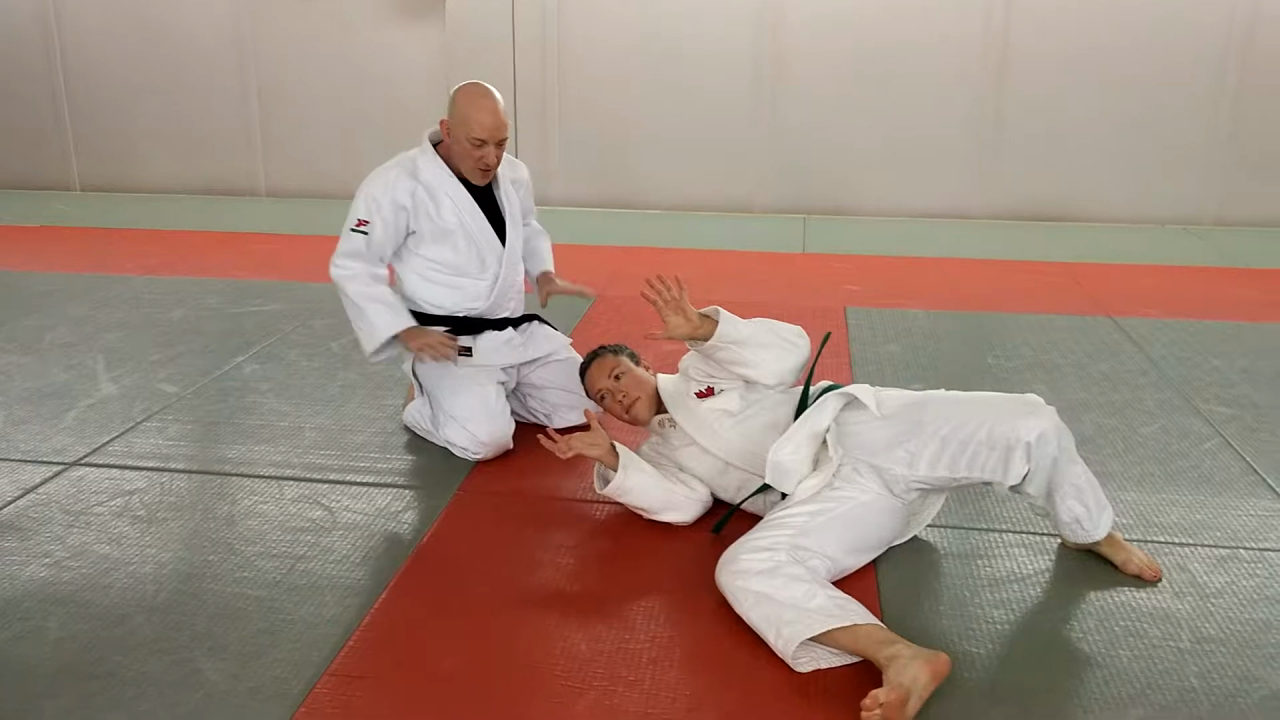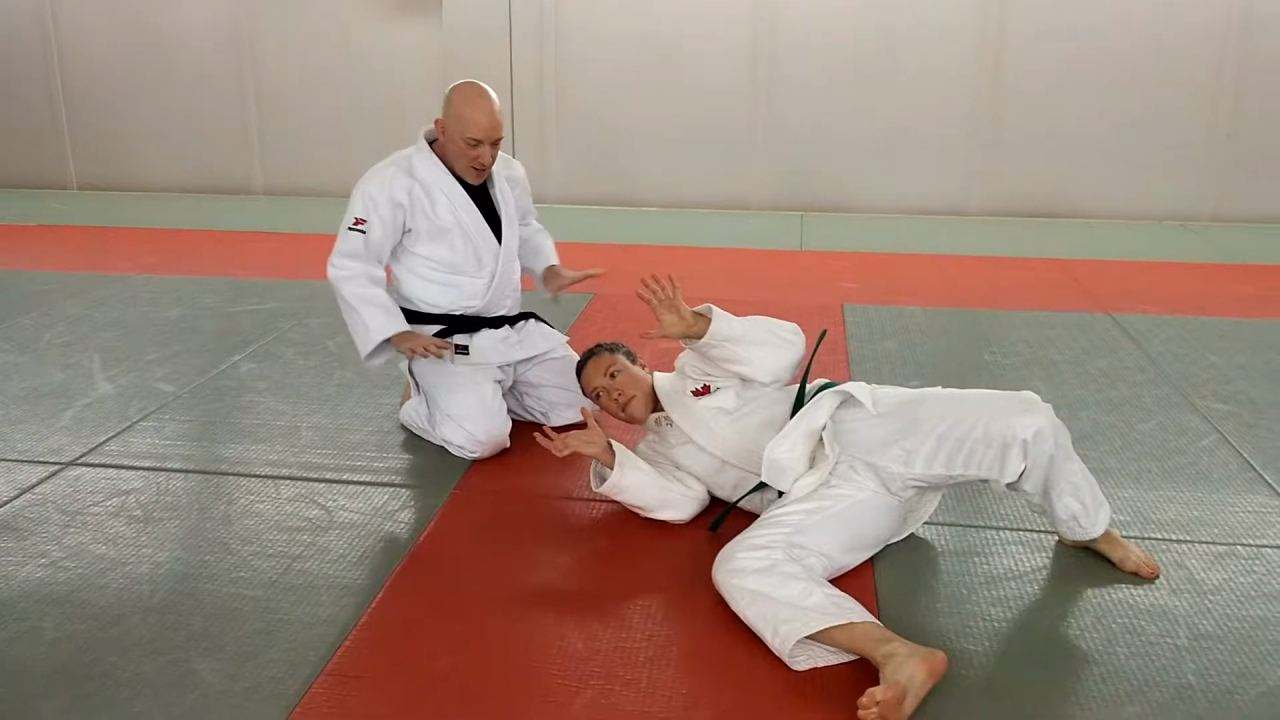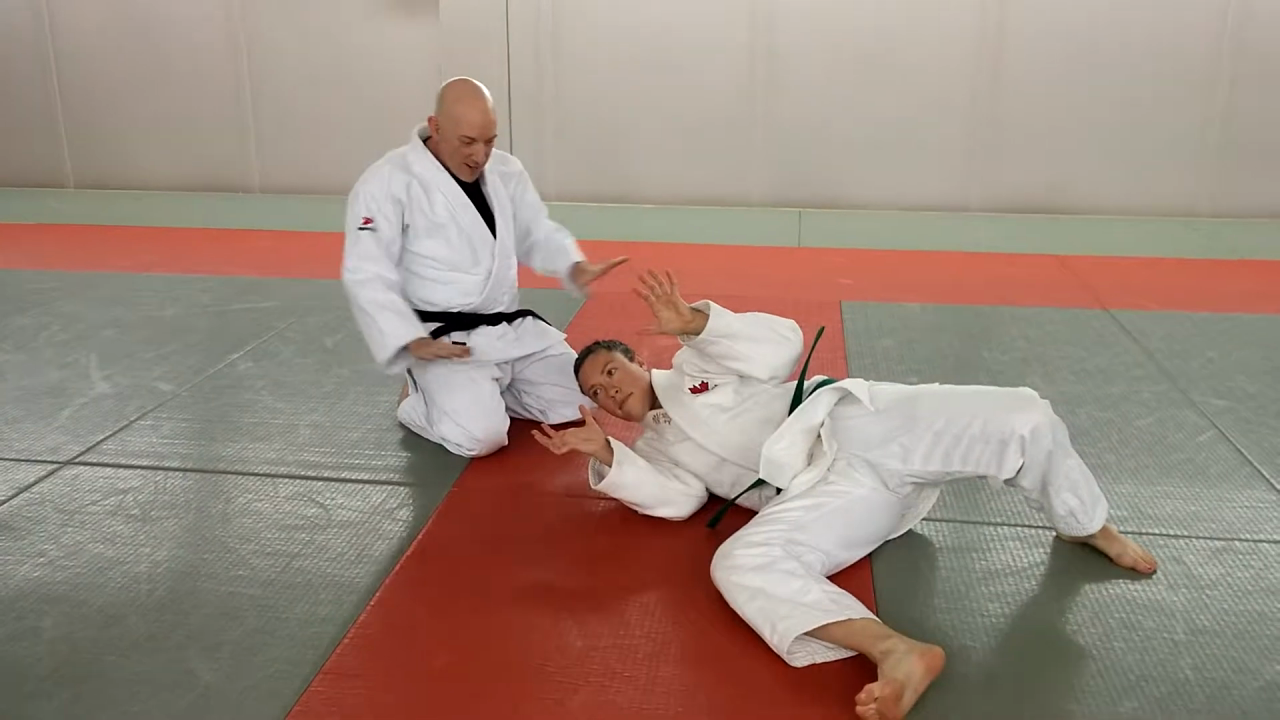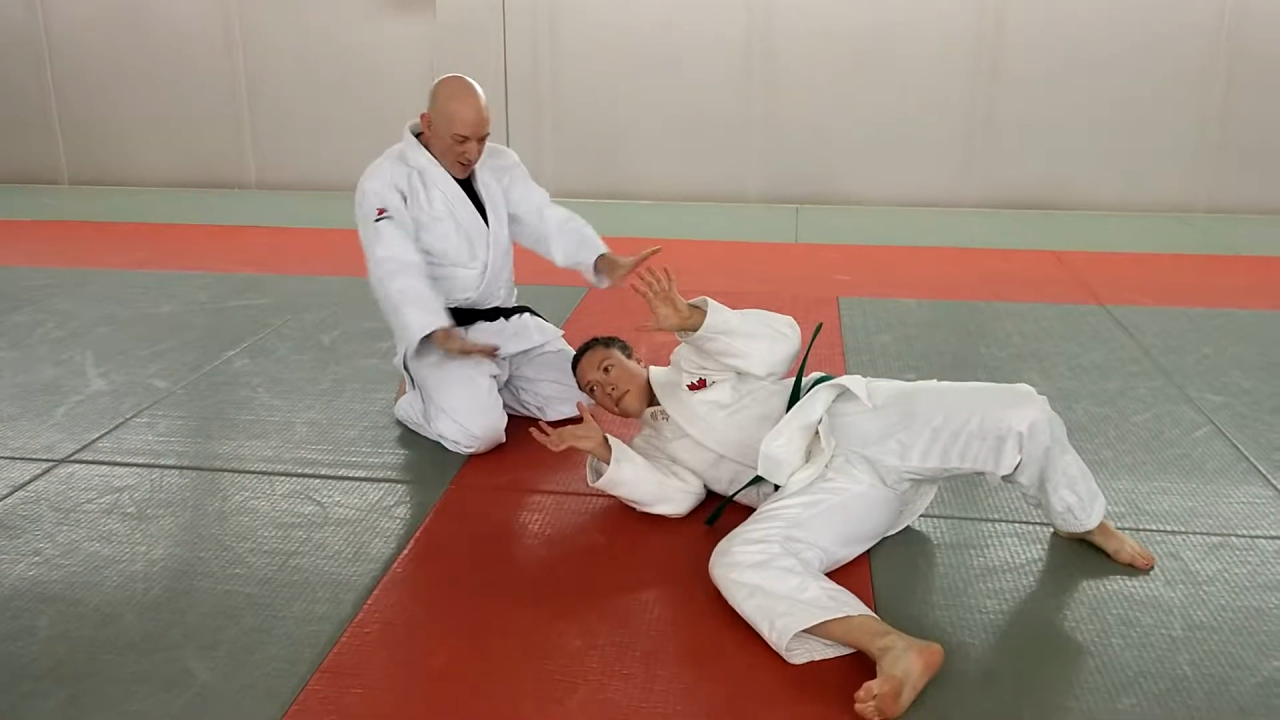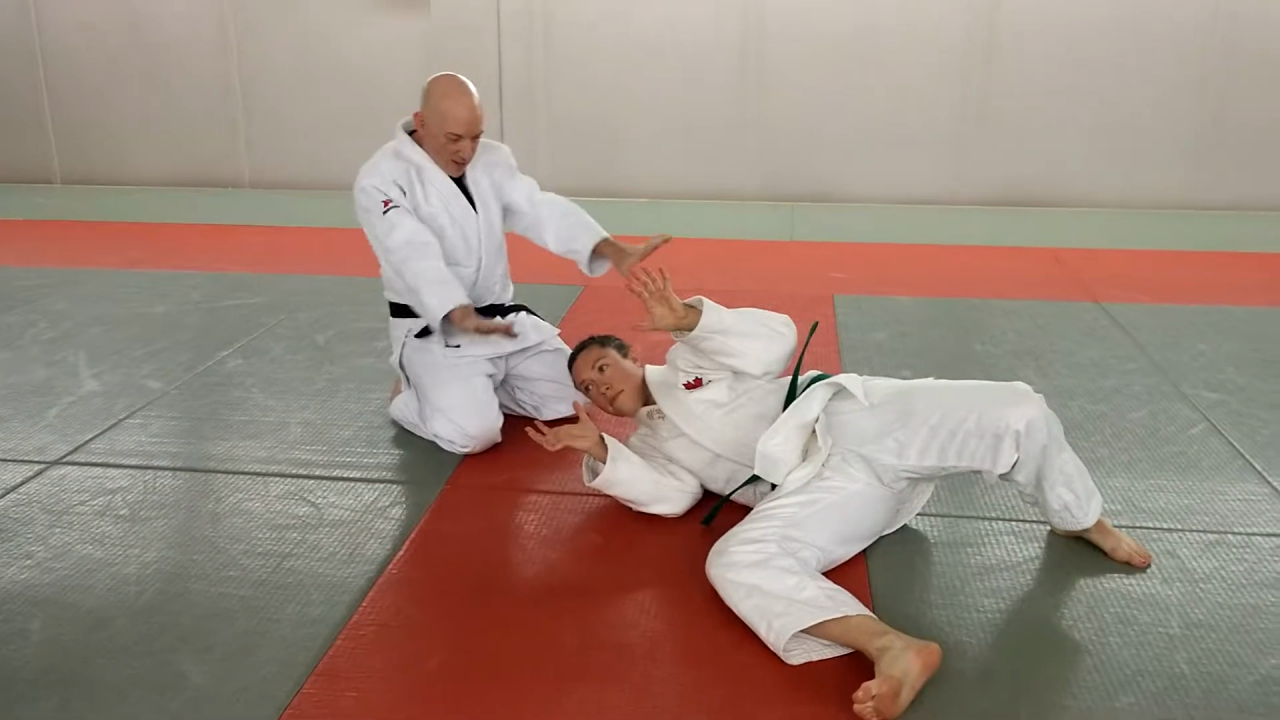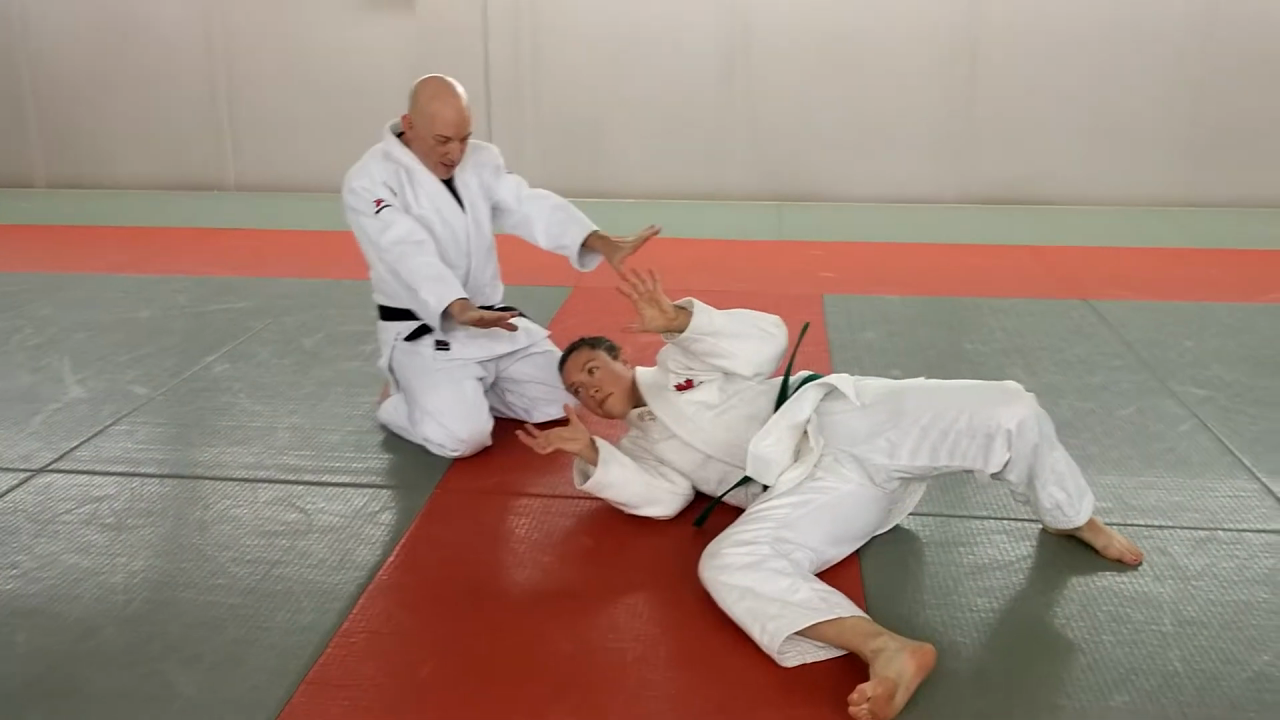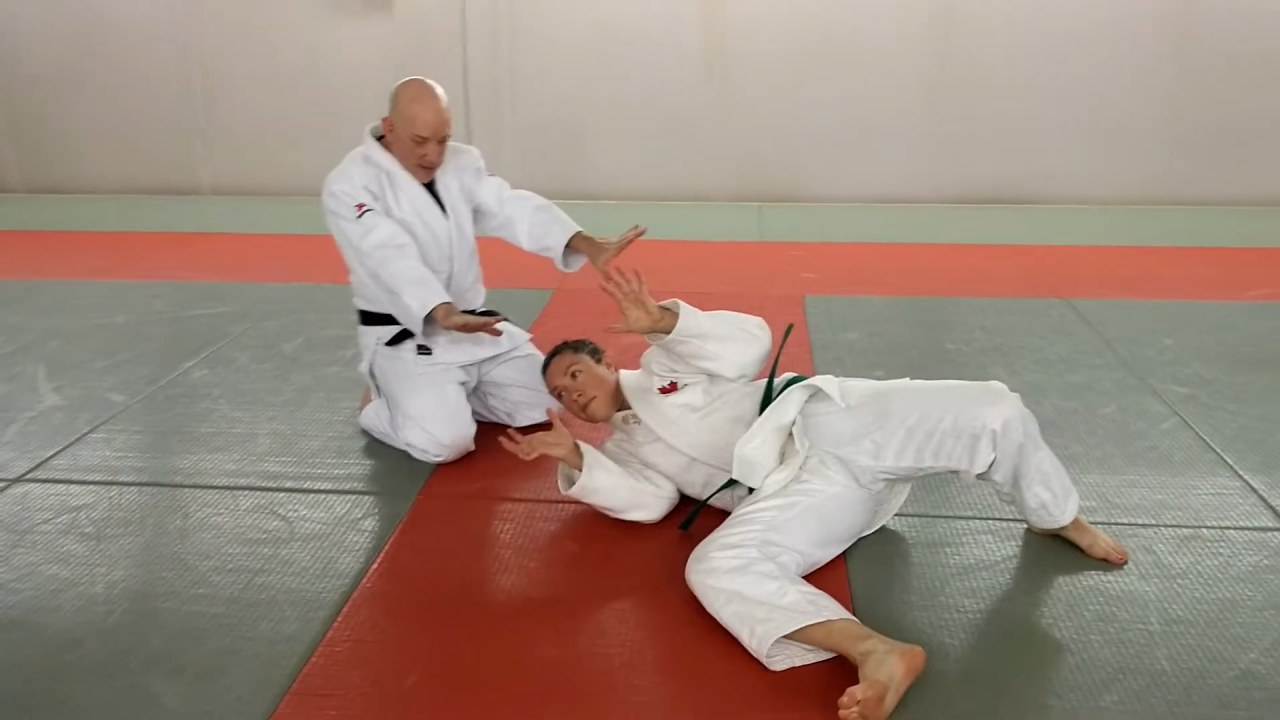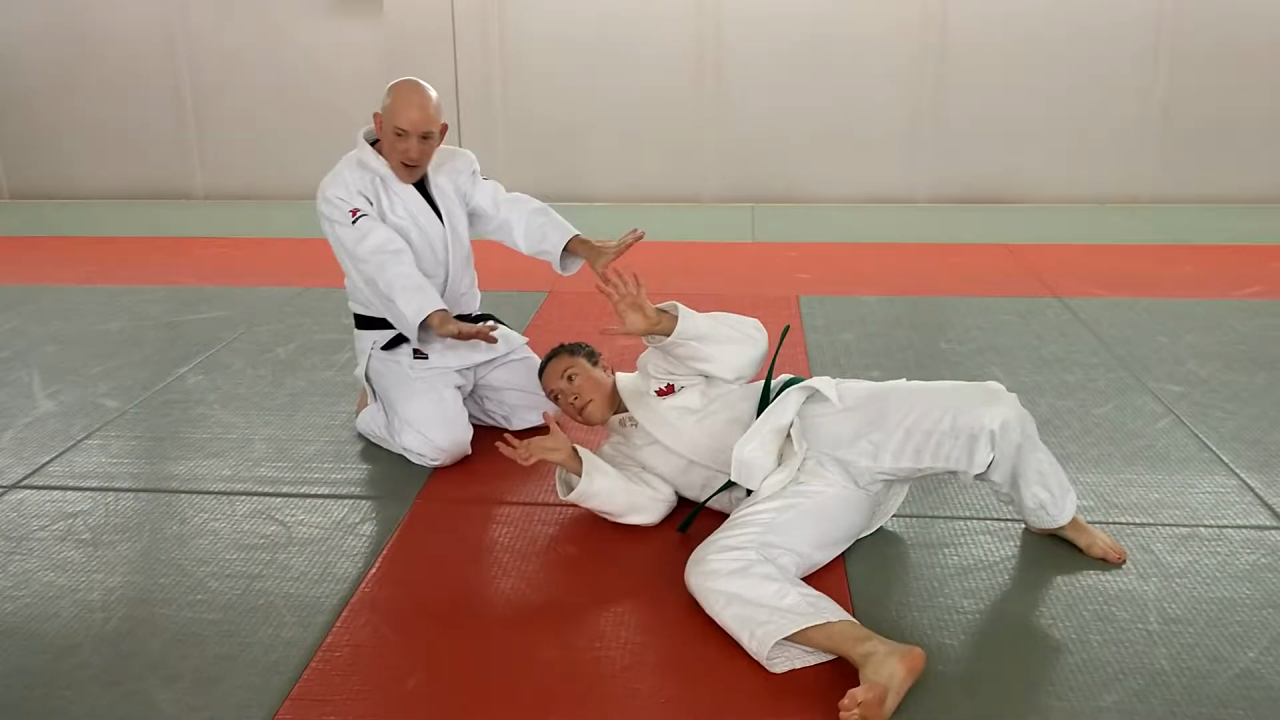
dt=0.1s
person 1, frame 1
left shoulder: (701, 366)
right shoulder: (661, 452)
left elbow: (787, 351)
right elbow: (679, 502)
left wrist: (703, 328)
right wrist: (610, 460)
left hip: (863, 428)
right hip: (825, 492)
left knee: (1025, 424)
right knee: (744, 572)
left ankle: (1092, 535)
right ankle: (903, 658)
person 1, frame 2
left shoulder: (696, 365)
right shoulder: (657, 451)
left elbow: (782, 348)
right elbow: (675, 500)
left wrist: (695, 326)
right wrist: (606, 458)
left hip: (859, 425)
right hip: (822, 491)
left knee: (1022, 421)
right knee: (740, 569)
left ankle: (1089, 532)
right ankle: (899, 656)
person 1, frame 3
left shoulder: (696, 362)
right shoulder: (656, 447)
left elbow: (779, 344)
right elbow: (675, 497)
left wrist: (694, 323)
right wrist: (603, 455)
left hip: (859, 423)
right hip: (820, 486)
left knee: (1021, 417)
right knee: (738, 566)
left ankle: (1088, 528)
right ankle: (897, 652)
person 1, frame 4
left shoulder: (692, 360)
right shoulder: (654, 444)
left elbow: (777, 341)
right elbow: (672, 494)
left wrist: (691, 318)
right wrist: (602, 452)
left hip: (857, 419)
right hip: (818, 483)
left knee: (1018, 413)
right knee: (737, 562)
left ankle: (1086, 524)
right ankle: (896, 649)
person 1, frame 5
left shoulder: (689, 355)
right shoulder: (650, 441)
left elbow: (773, 340)
right elbow: (670, 492)
left wrist: (687, 318)
right wrist: (598, 451)
left hip: (853, 418)
right hip: (813, 482)
left knee: (1016, 411)
right knee: (734, 563)
left ankle: (1081, 522)
right ankle: (894, 648)
person 1, frame 6
left shoulder: (679, 359)
right shoulder: (641, 444)
left elbow: (764, 341)
right elbow: (661, 495)
left wrist: (677, 320)
right wrist: (589, 454)
left hip: (844, 418)
right hip: (806, 483)
left knee: (1007, 410)
right knee: (727, 565)
left ankle: (1074, 520)
right ankle: (888, 650)
person 1, frame 7
left shoulder: (662, 360)
right shoulder: (624, 448)
left elbow: (748, 342)
right elbow: (646, 499)
left wrist: (662, 320)
right wrist: (574, 459)
left hip: (830, 419)
right hip: (792, 485)
left knee: (992, 412)
right knee: (713, 569)
left ankle: (1059, 521)
right ankle: (876, 651)
person 1, frame 8
left shoulder: (659, 365)
right shoulder: (622, 451)
left elbow: (745, 344)
right elbow: (644, 503)
left wrist: (660, 323)
right wrist: (572, 464)
left hip: (828, 421)
right hip: (790, 488)
left knee: (990, 412)
right knee: (713, 570)
left ankle: (1057, 521)
right ankle: (877, 653)
person 2, frame 1
left shoulder: (513, 176)
right shoulder: (396, 185)
right elbow: (352, 268)
left wrist: (544, 275)
right wrist: (403, 331)
left hip: (520, 332)
right hip: (449, 344)
left knee: (585, 409)
right knee: (486, 439)
left ankle: (495, 392)
right ankle: (423, 400)
person 2, frame 2
left shoulder: (509, 174)
right shoulder: (391, 184)
right elbow: (350, 268)
left wrist: (549, 271)
right wrist: (396, 334)
left hip: (516, 331)
right hip: (445, 343)
left knee: (582, 407)
right knee: (483, 438)
left ankle: (492, 390)
right ankle: (421, 399)
person 2, frame 3
left shoulder: (505, 170)
right shoulder: (387, 182)
left elbow: (537, 232)
right elbow: (367, 275)
left wrist: (576, 268)
right wrist: (412, 342)
left hip: (512, 329)
right hip: (439, 339)
left knee: (579, 405)
right knee: (478, 437)
left ankle: (482, 391)
right ankle: (417, 398)
person 2, frame 4
left shoulder: (500, 164)
right shoulder: (386, 180)
left elbow: (544, 220)
right elbow: (394, 267)
left wrist: (604, 262)
right wrist: (440, 334)
left hip: (508, 324)
right hip: (449, 334)
left knee: (576, 400)
right knee: (475, 434)
left ankle: (489, 384)
right ankle: (418, 394)
person 2, frame 5
left shoulder: (492, 159)
right shoulder: (380, 178)
left elbow: (542, 212)
right elbow: (413, 255)
left wrist: (611, 249)
right wrist: (460, 317)
left hip: (501, 319)
right hip: (434, 330)
left knee: (571, 400)
right knee: (472, 432)
left ankle: (480, 385)
right ankle: (412, 394)
person 2, frame 6
left shoulder: (480, 160)
right shoulder: (369, 180)
left elbow: (530, 209)
right elbow: (408, 253)
left wrist: (602, 243)
right wrist: (459, 310)
left hip: (491, 319)
right hip: (424, 332)
left knee: (562, 402)
right knee: (462, 435)
left ankle: (470, 387)
right ankle: (401, 397)
person 2, frame 7
left shoulder: (461, 163)
right shoulder: (349, 184)
left elbow: (513, 210)
right elbow: (391, 259)
left wrist: (586, 244)
right wrist: (443, 314)
left hip: (473, 325)
right hip: (405, 338)
left knee: (546, 405)
right knee: (445, 441)
left ankle: (454, 393)
right ankle: (382, 401)
person 2, frame 8
left shoulder: (455, 166)
right shoulder: (343, 189)
left elbow: (510, 213)
right elbow: (386, 264)
left wrist: (584, 248)
right wrist: (439, 321)
left hip: (469, 328)
right hip: (401, 342)
left knee: (543, 408)
right knee: (442, 445)
left ankle: (449, 396)
right ankle: (378, 405)
